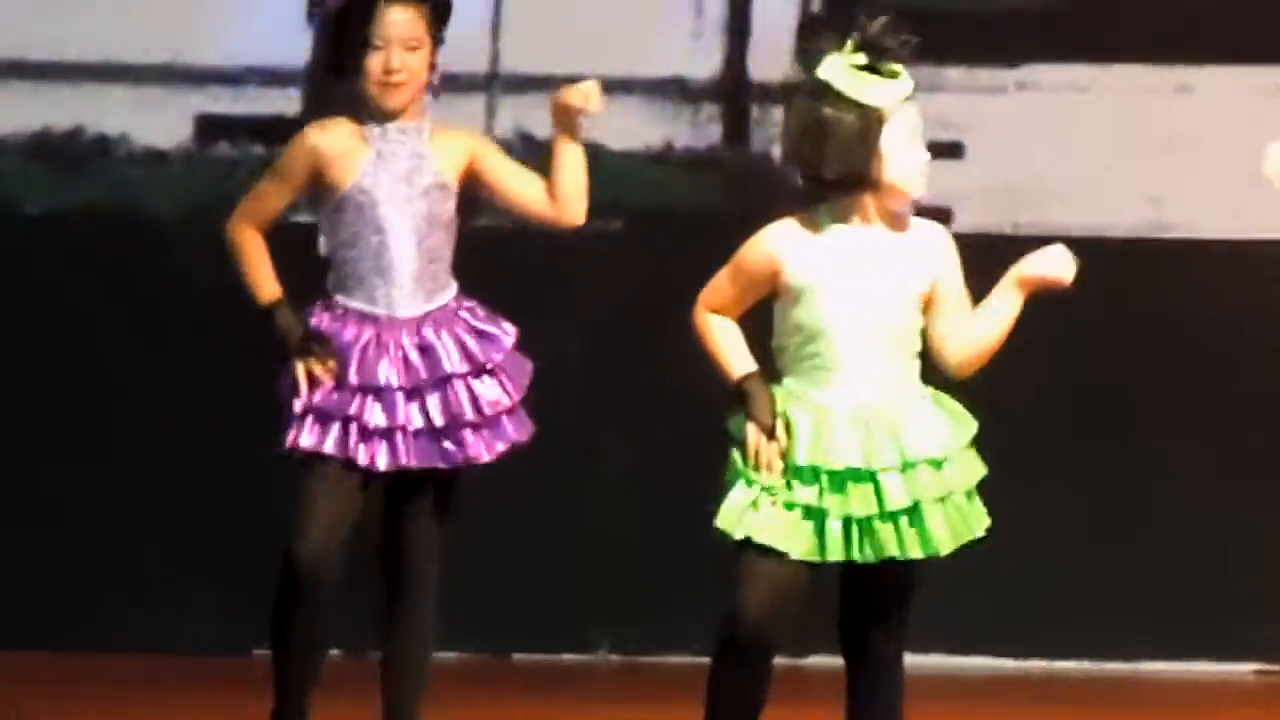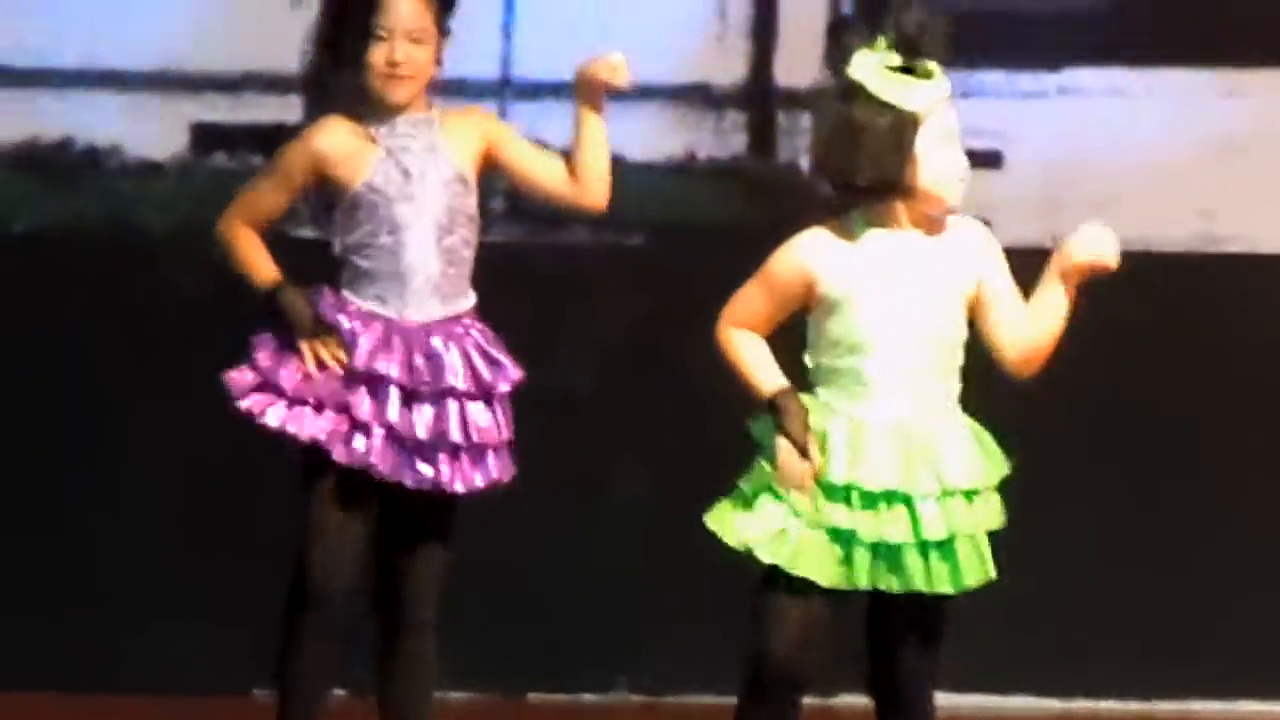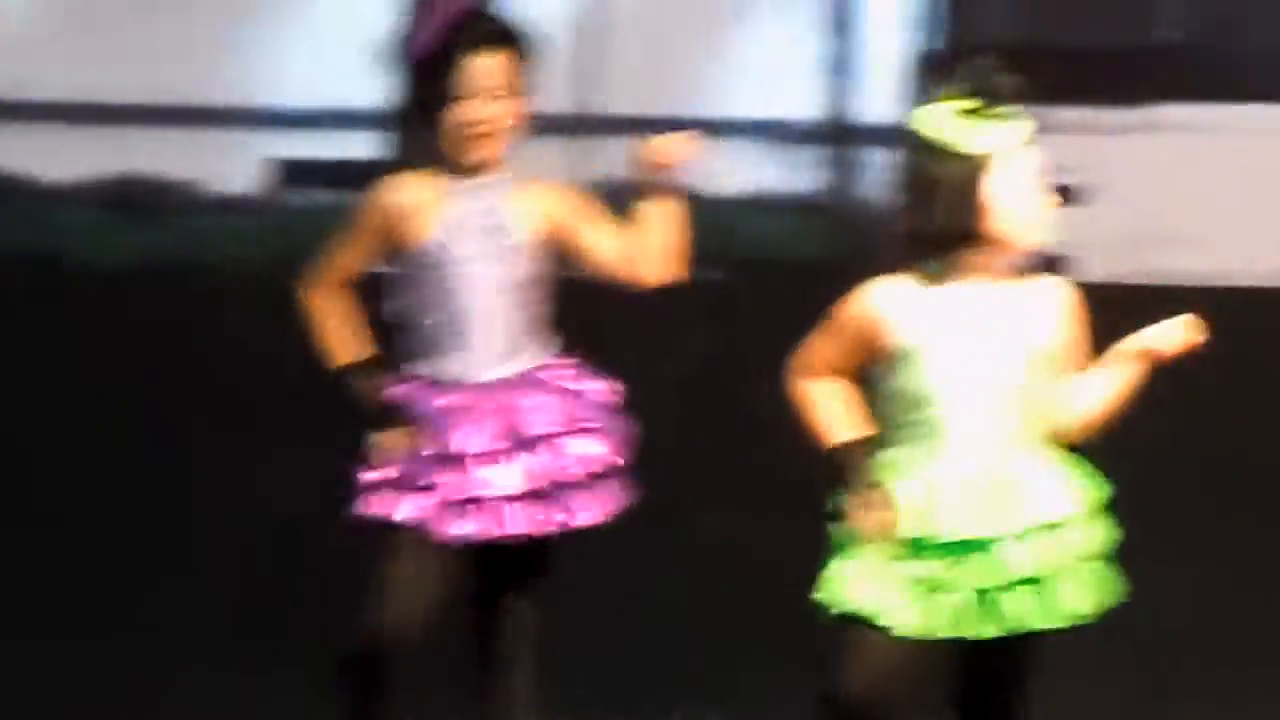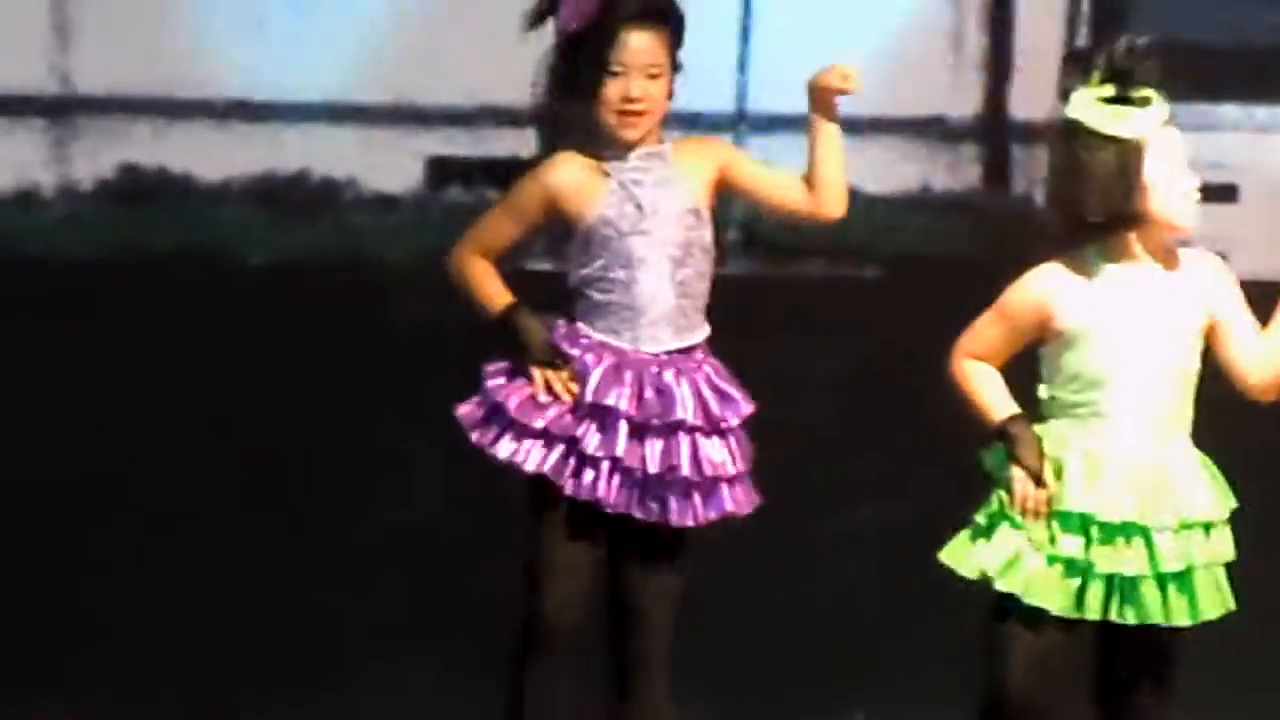
dt=0.2s
person 1, frame 1
left shoulder: (458, 145)
right shoulder: (327, 141)
left elbow: (565, 209)
right elbow: (246, 224)
left wrist: (568, 127)
right wrist: (281, 314)
left hip: (439, 362)
right hip: (353, 368)
left knee: (415, 571)
right knee: (310, 562)
person 1, frame 2
left shoulder: (473, 132)
right shoulder: (330, 139)
left elbow: (586, 195)
right elbow: (237, 223)
left wrist: (590, 105)
right wrist: (288, 304)
left hip: (442, 371)
right hip: (357, 367)
left knee: (411, 593)
right knee: (324, 579)
person 1, frame 3
left shoulder: (545, 201)
right shoulder: (402, 198)
left elbow: (650, 266)
right elbow: (321, 290)
left wrist: (659, 188)
right wrist: (361, 380)
left hip: (528, 428)
right hip: (436, 433)
left knee: (509, 637)
right knee: (390, 632)
person 1, frame 4
left shoulder: (706, 162)
right shoulder: (563, 176)
left elbow: (825, 205)
right elbow: (469, 256)
left wrist: (823, 114)
right wrist: (522, 330)
left hip: (673, 403)
right hip: (588, 401)
left knee: (644, 626)
right knee: (552, 614)
person 2, frame 1
left shoulder: (929, 245)
right shoulder: (785, 244)
left elbow: (963, 352)
right elbow: (709, 312)
left wrist: (1019, 282)
right wrist: (752, 394)
left hip: (896, 468)
right hip: (799, 463)
left knee: (876, 641)
right knee: (752, 626)
person 2, frame 2
left shoulder: (969, 248)
right shoulder: (819, 254)
left elbow: (1021, 352)
right elbow: (737, 325)
left wrist: (1065, 273)
right wrist: (781, 405)
left hip: (930, 492)
right hip: (830, 489)
person 2, frame 3
left shoulder: (1049, 300)
right shoulder: (888, 304)
left elbow: (1063, 418)
right elbow: (809, 373)
left wrist: (1136, 354)
right wrist: (855, 458)
left hip: (1018, 535)
right hip: (914, 537)
person 2, frame 4
left shoulder: (1203, 280)
right shoulder: (1055, 288)
right elbow: (969, 357)
right wrist: (1014, 434)
left hip: (1161, 522)
right hip: (1064, 519)
